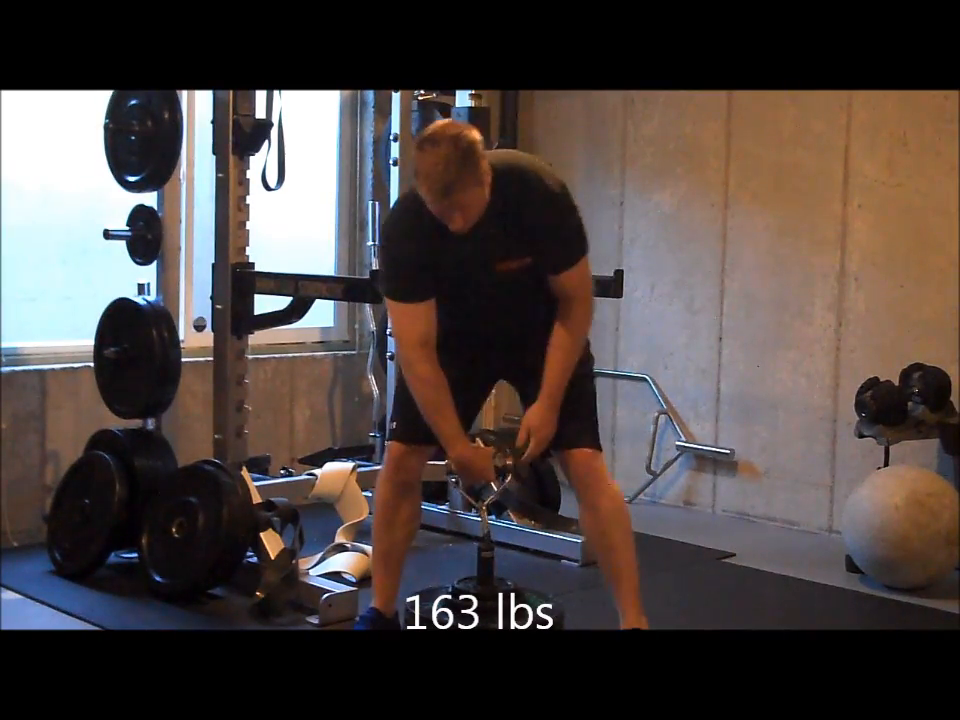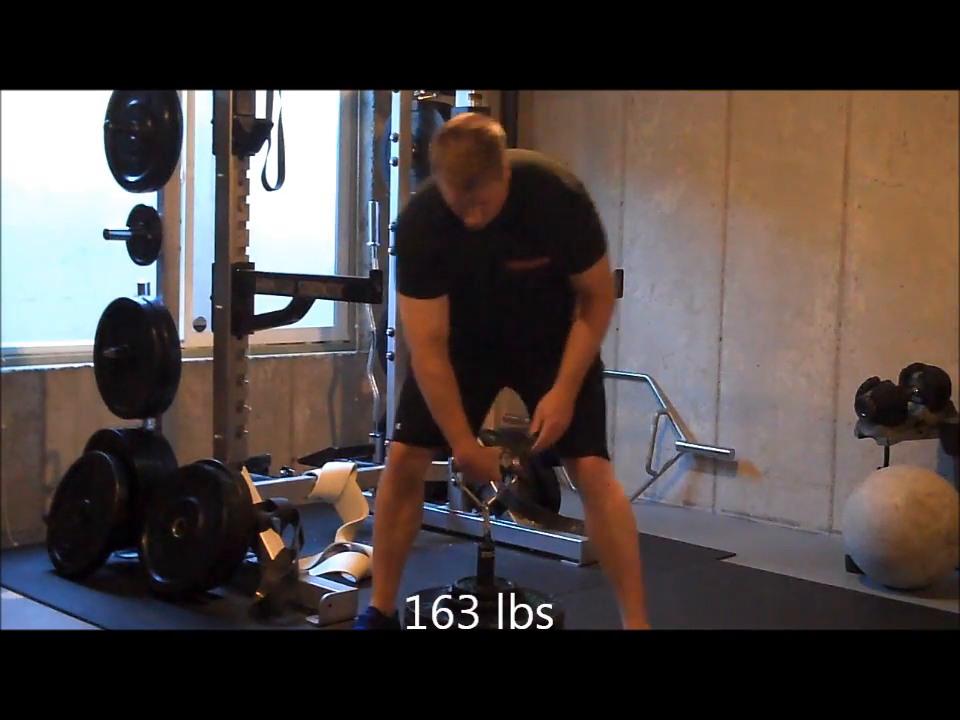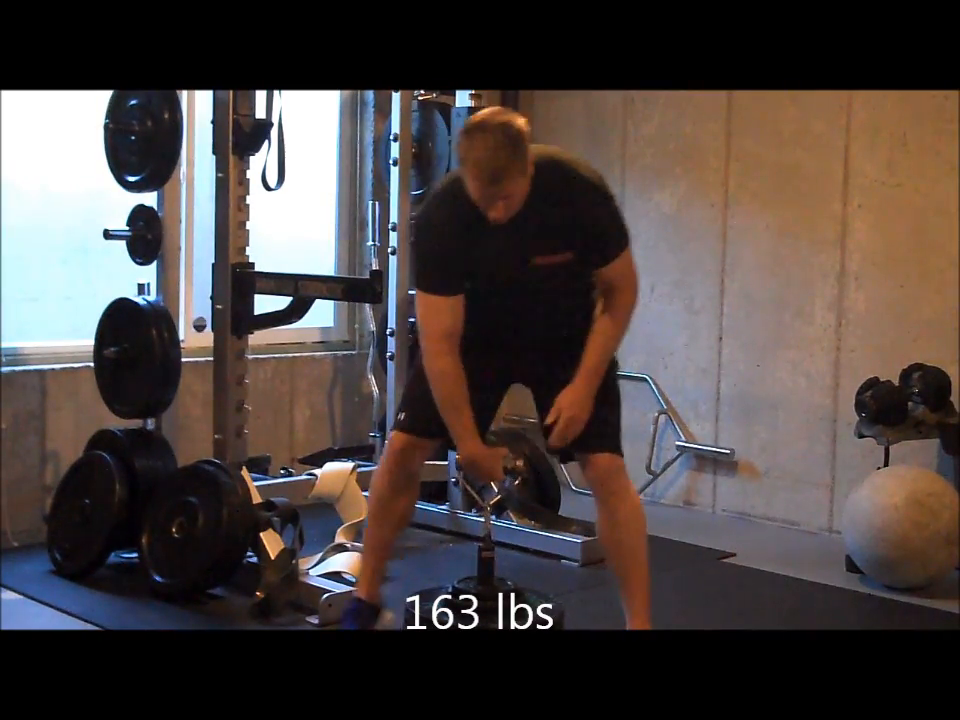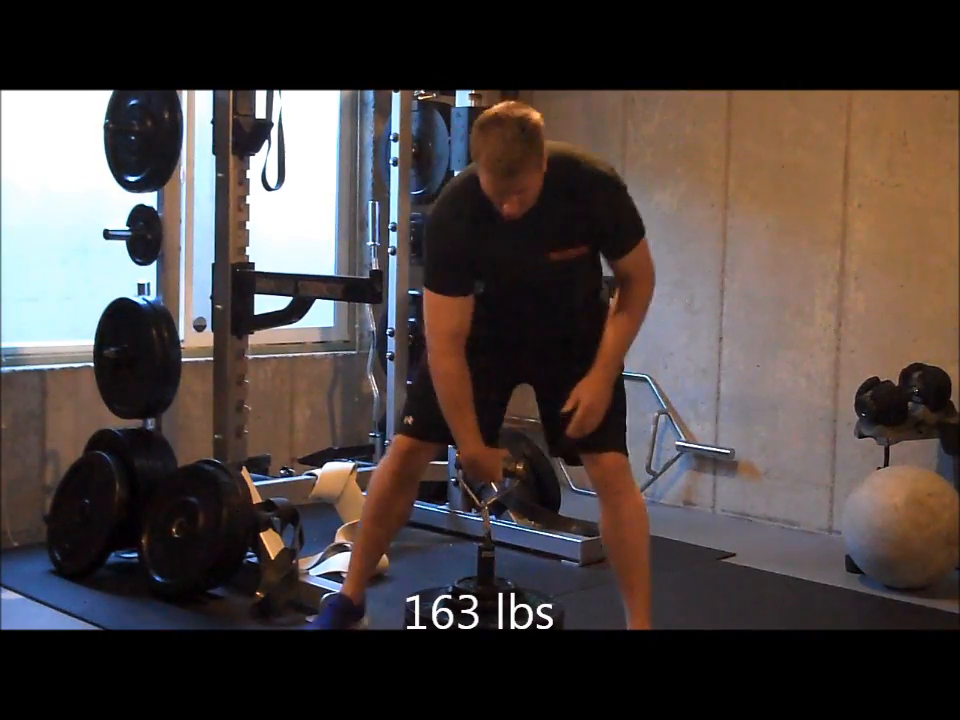
dt=0.1s
person 1, frame 1
left shoulder: (539, 194)
right shoulder: (405, 225)
left elbow: (575, 300)
right elbow: (415, 348)
left wrist: (548, 400)
right wrist: (456, 445)
left hip: (543, 332)
right hip: (455, 333)
left knee: (584, 464)
right knee: (400, 460)
left ankle: (635, 621)
right ankle: (381, 613)
person 1, frame 2
left shoulder: (557, 194)
right shoulder: (420, 221)
left elbow: (597, 297)
right elbow: (427, 345)
left wrist: (564, 392)
right wrist: (463, 445)
left hip: (552, 338)
right hip: (464, 338)
left knee: (592, 471)
right knee: (403, 460)
left ankle: (637, 624)
right ankle: (381, 613)
person 1, frame 3
left shoulder: (579, 192)
right shoulder: (441, 216)
left elbow: (618, 290)
right elbow: (437, 342)
left wrist: (585, 383)
right wrist: (469, 445)
left hip: (565, 336)
right hip: (476, 331)
left knee: (606, 470)
right knee: (402, 451)
left ankle: (640, 625)
right ankle: (364, 602)
person 1, frame 4
left shoulder: (593, 186)
right shoulder: (453, 214)
left elbow: (638, 278)
right elbow: (447, 342)
left wrist: (604, 374)
right wrist: (471, 447)
left hip: (573, 334)
right hip: (485, 331)
left knee: (611, 470)
right knee: (407, 453)
left ankle: (640, 626)
right ankle: (348, 599)
